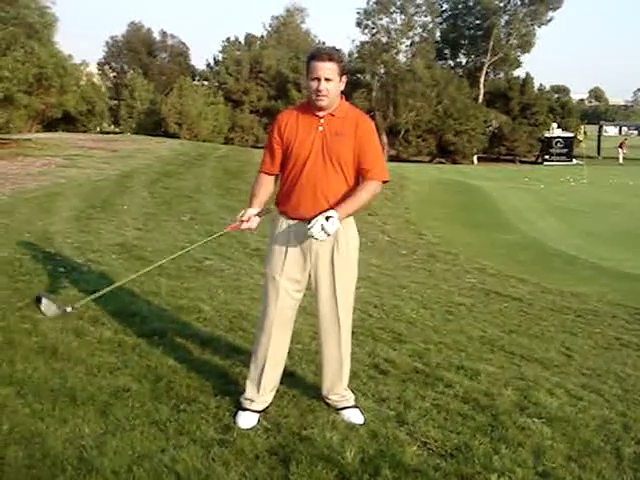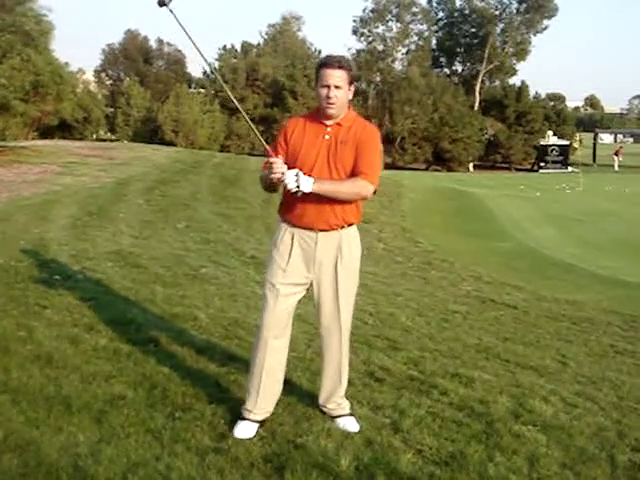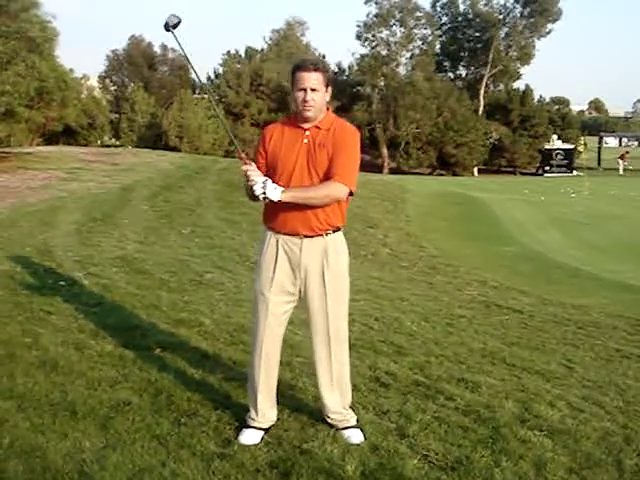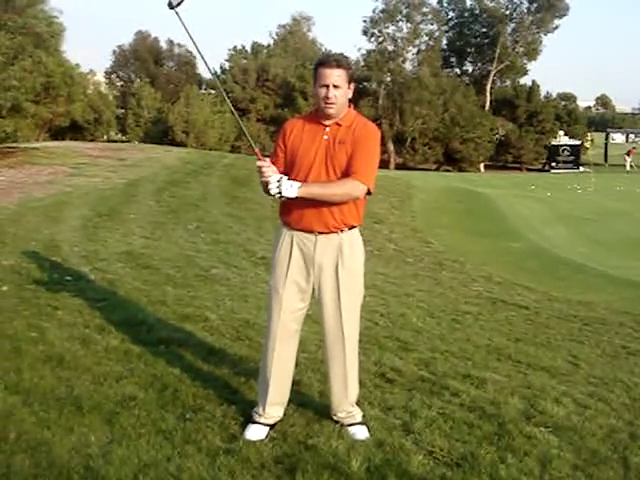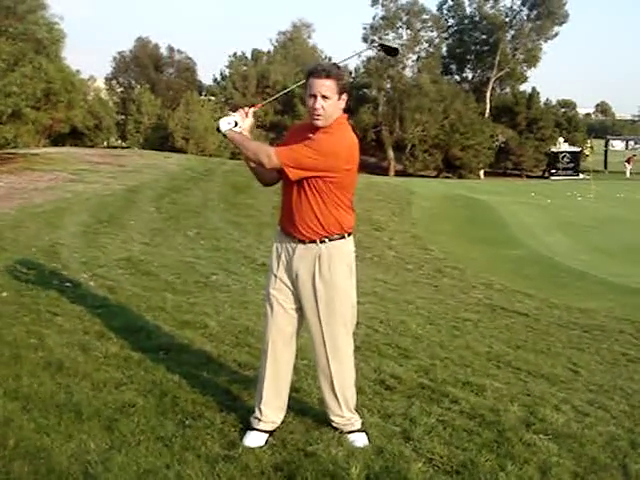
dt=1s
person 1, frame 1
left shoulder: (360, 123)
right shoulder: (286, 120)
left elbow: (374, 180)
right elbow: (268, 172)
left wrist: (338, 215)
right wrist: (254, 208)
left hip: (335, 235)
right hip: (288, 231)
left knee: (337, 315)
right knee: (276, 313)
left ankle: (337, 392)
right ankle: (256, 396)
person 1, frame 2
left shoulder: (365, 132)
right shoulder: (293, 127)
left elbow: (365, 186)
right elbow: (267, 183)
left wrist: (310, 183)
right wrist: (274, 176)
left hip: (339, 241)
right hip: (292, 236)
left knee: (336, 324)
right knee: (273, 320)
left ankle: (334, 401)
right ankle: (256, 408)
person 1, frame 3
left shoulder: (345, 133)
right shoulder: (272, 133)
left elbow: (338, 189)
right elbow: (256, 193)
left wrist: (279, 192)
right wrist: (253, 182)
left hip: (326, 246)
right hip: (278, 244)
left knee: (331, 332)
right knee: (266, 329)
left ankle: (340, 413)
right ankle: (260, 415)
person 1, frame 4
left shoulder: (365, 132)
right shoulder: (292, 128)
left elbow: (356, 188)
right elbow: (274, 185)
left wrist: (295, 188)
right wrist: (269, 178)
left hip: (341, 244)
right hip: (293, 240)
left knee: (342, 328)
right knee: (281, 324)
left ankle: (346, 410)
right ankle: (267, 410)
person 1, frame 5
left shoulder: (339, 143)
right shoulder: (299, 131)
left elbow: (271, 158)
right elbow: (269, 176)
left wrist: (232, 133)
right wrist: (244, 135)
left hip: (328, 254)
right hip: (287, 246)
left knee: (334, 337)
right knee: (278, 332)
left ankle: (345, 418)
right ankle: (266, 417)
